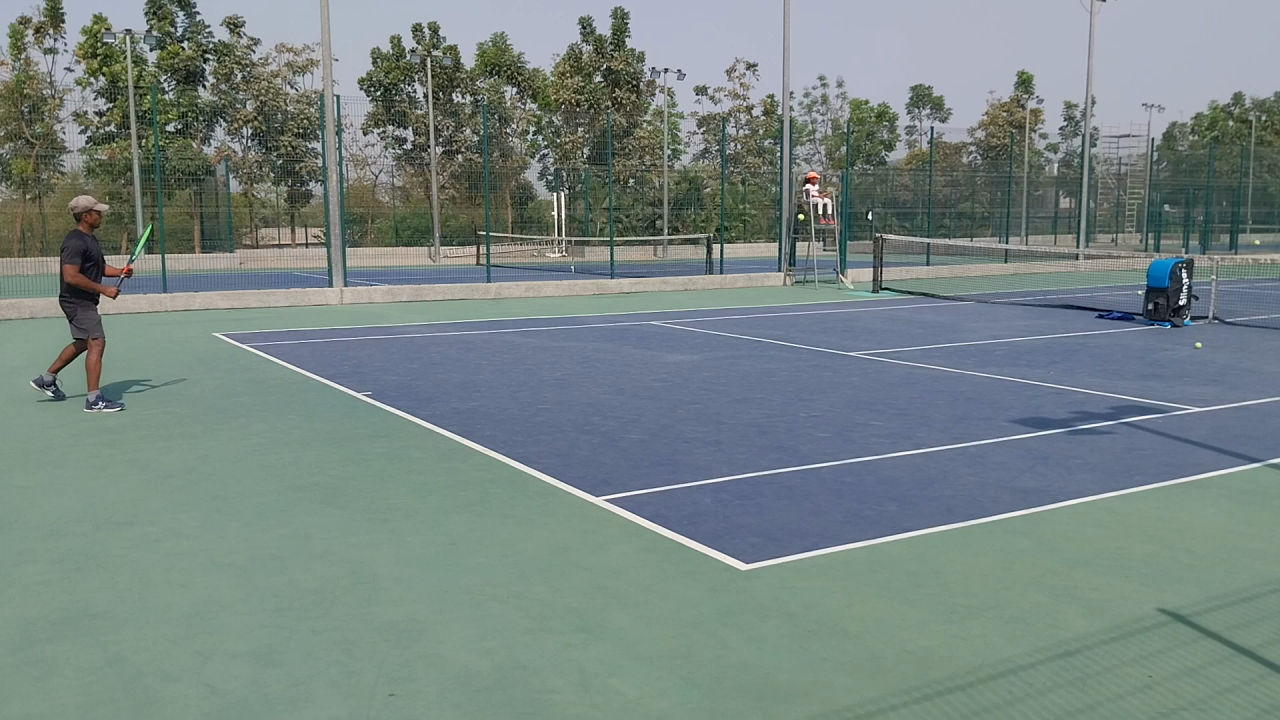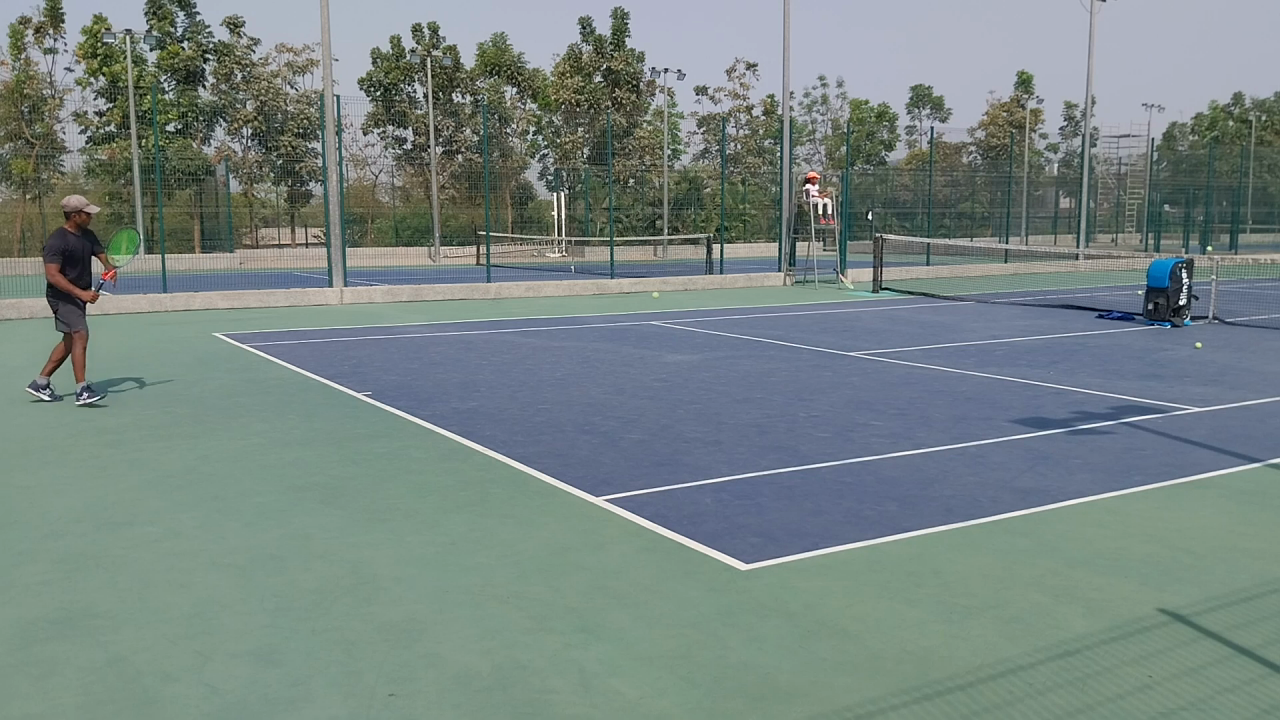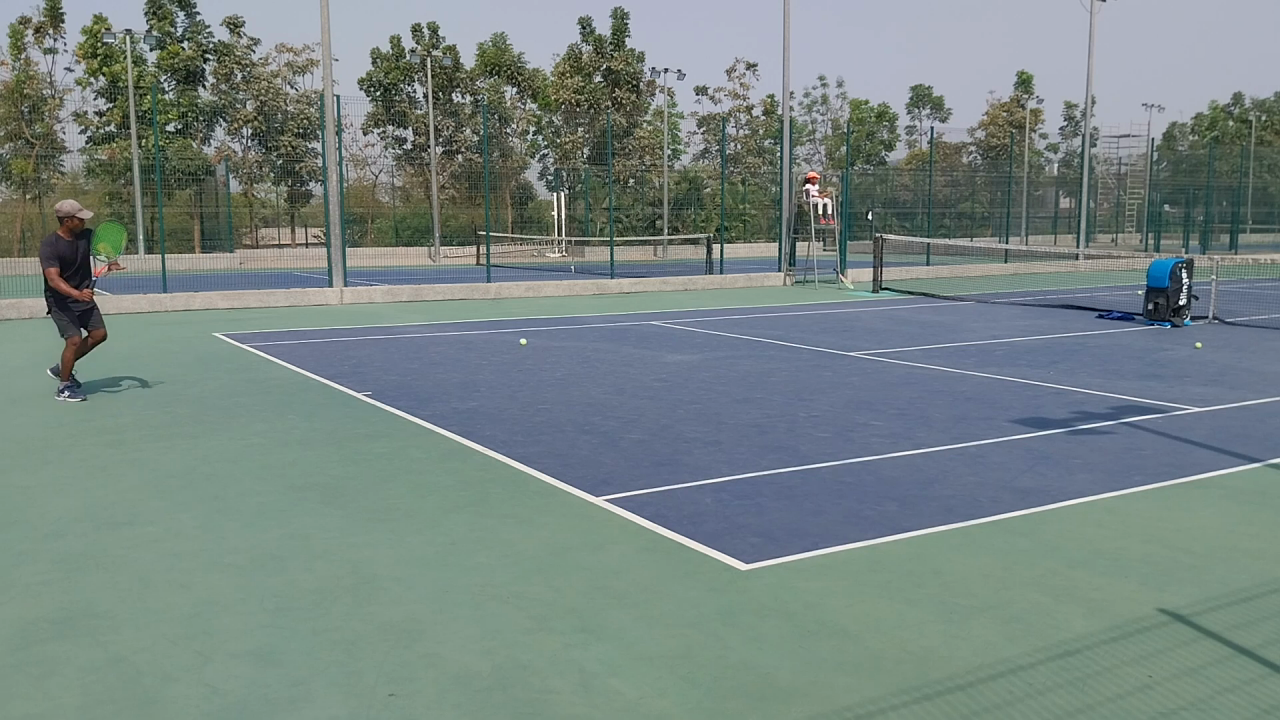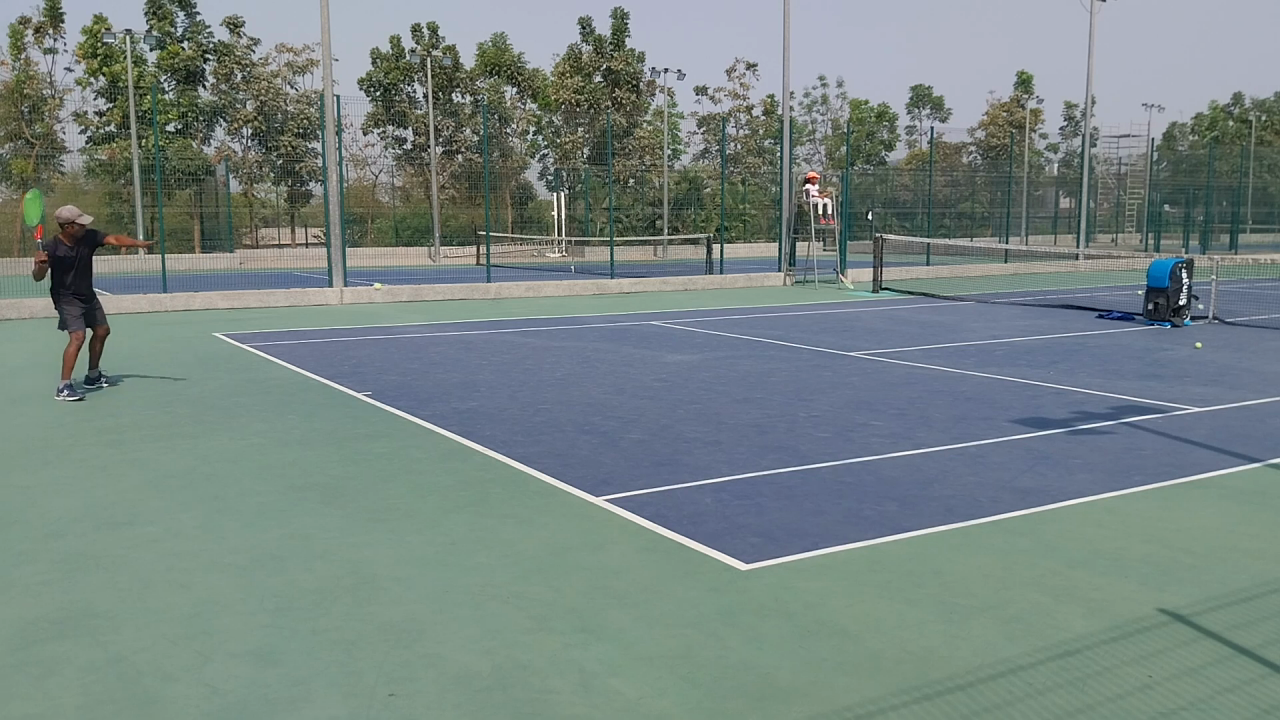
dt=0.2s
person 1, frame 1
left shoulder: (91, 239)
right shoulder: (75, 242)
left elbow: (99, 270)
right elbow: (70, 276)
left wrist: (121, 272)
right wrist: (103, 289)
left hip: (85, 302)
right hip: (79, 302)
left knee: (82, 343)
right knee: (96, 344)
left ankle: (47, 379)
right ankle: (94, 399)
person 1, frame 2
left shoulder: (88, 235)
right shoulder: (57, 241)
left elbow: (103, 255)
right elbow: (52, 274)
left wrist: (110, 269)
right wrist: (80, 293)
left hip: (79, 297)
right hip: (63, 298)
left knee: (70, 340)
right knee: (80, 336)
left ankle: (40, 383)
right ankle: (81, 389)
person 1, frame 3
left shoulder: (85, 234)
right shoulder: (50, 245)
right elbow: (53, 279)
left wrist: (111, 261)
right wrist: (76, 293)
left hip: (83, 299)
right hip: (61, 301)
left knee: (99, 334)
right knee: (75, 340)
left ankle: (61, 368)
right ankle: (63, 386)
person 1, frame 4
left shoulder: (89, 236)
right shoulder: (50, 248)
left elbow: (113, 239)
right elbow: (38, 276)
left wrist: (139, 243)
right wrist: (38, 264)
left hip: (87, 295)
right hip: (66, 299)
left knee: (102, 331)
right knee: (77, 336)
left ankle: (93, 376)
right ankle: (64, 385)
